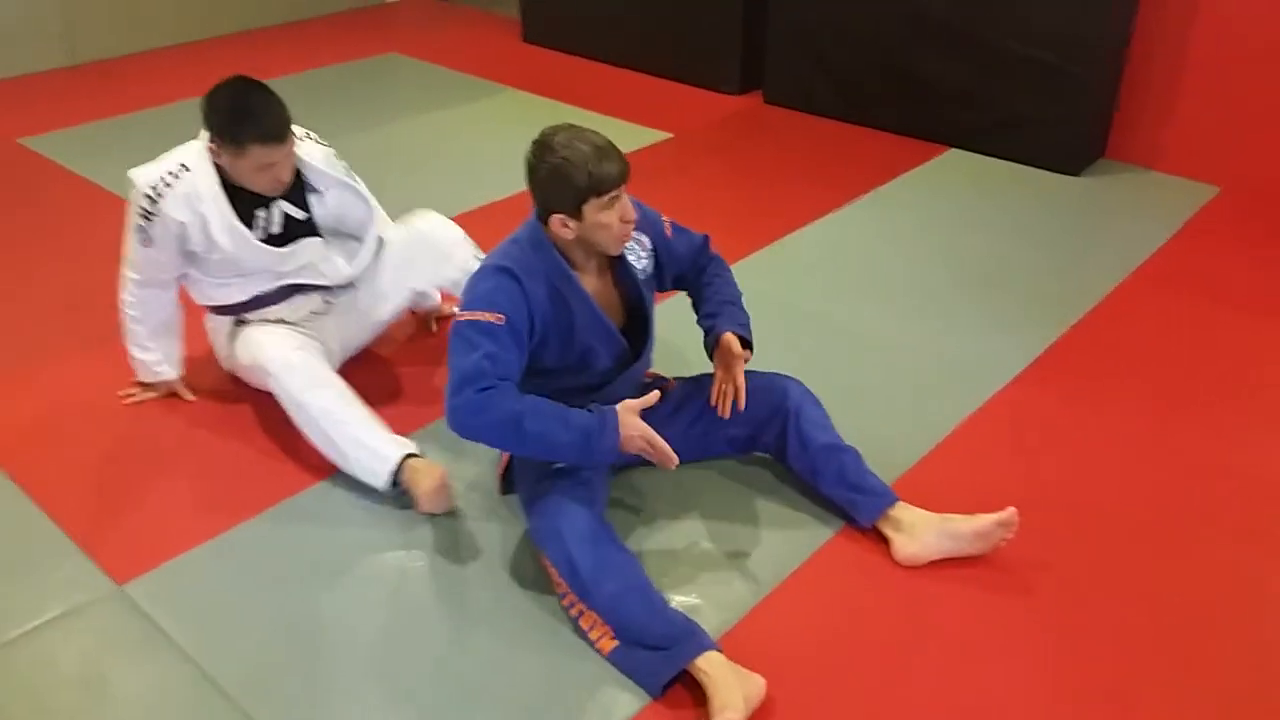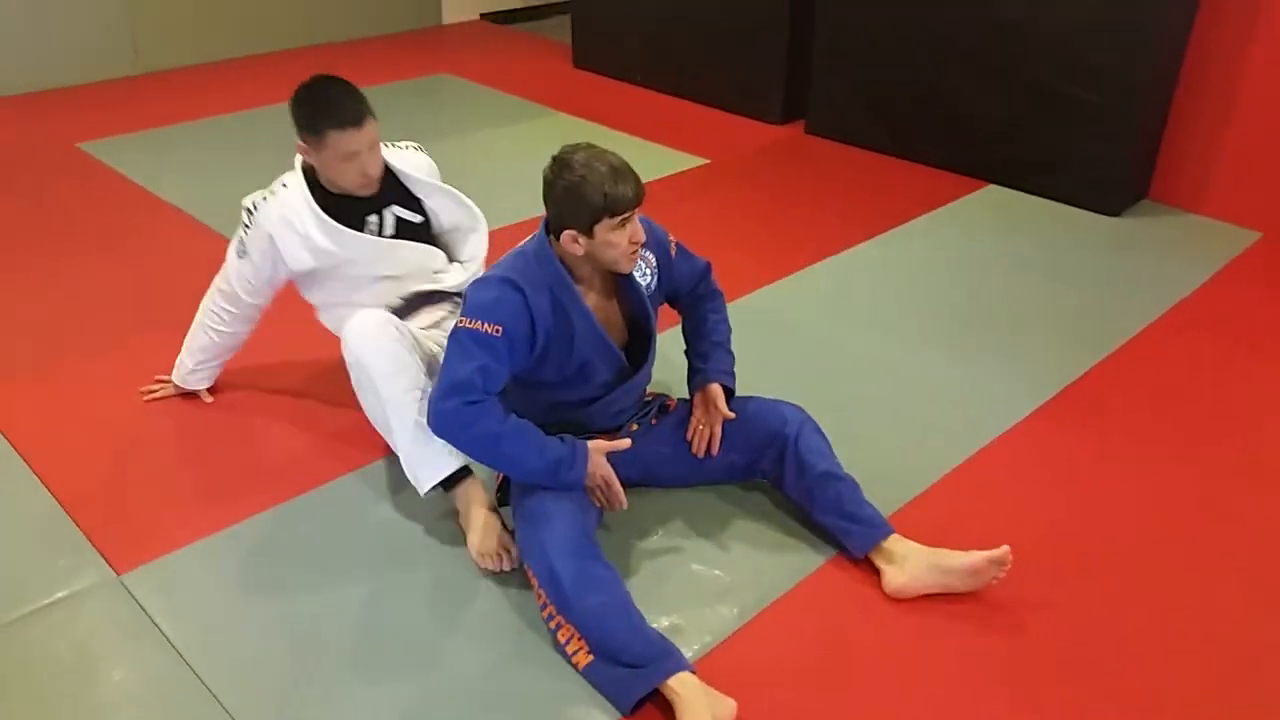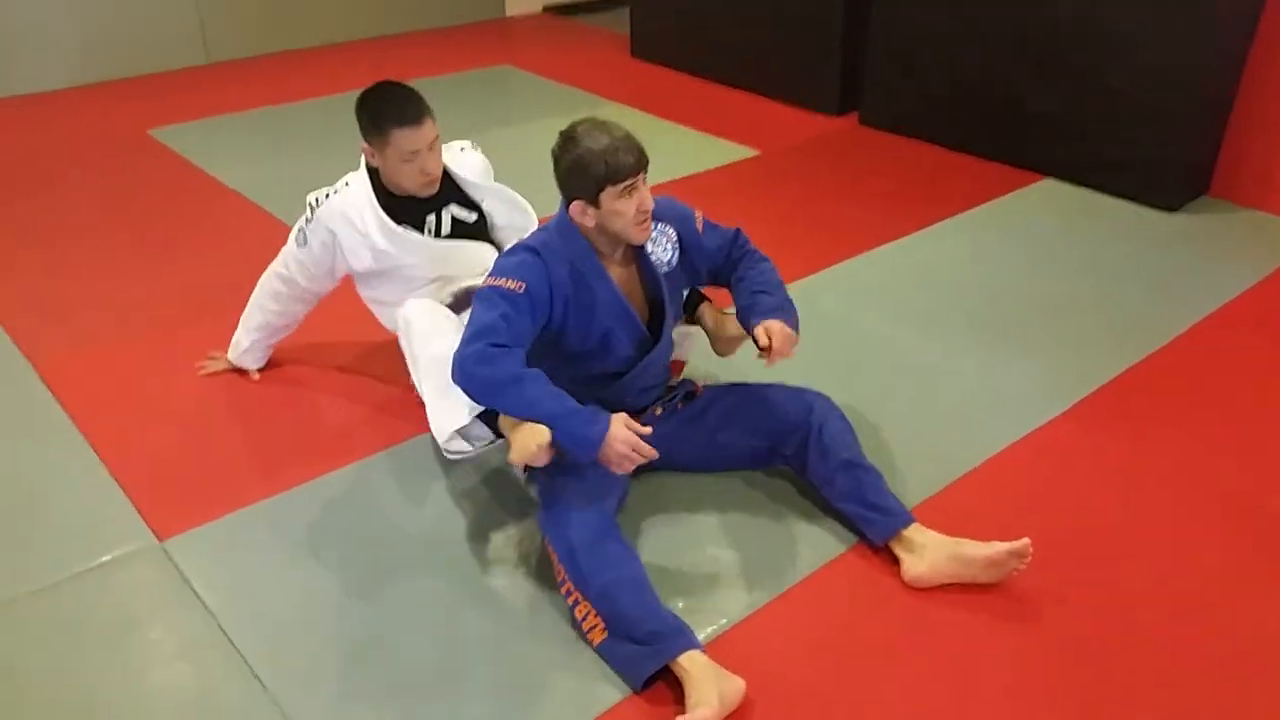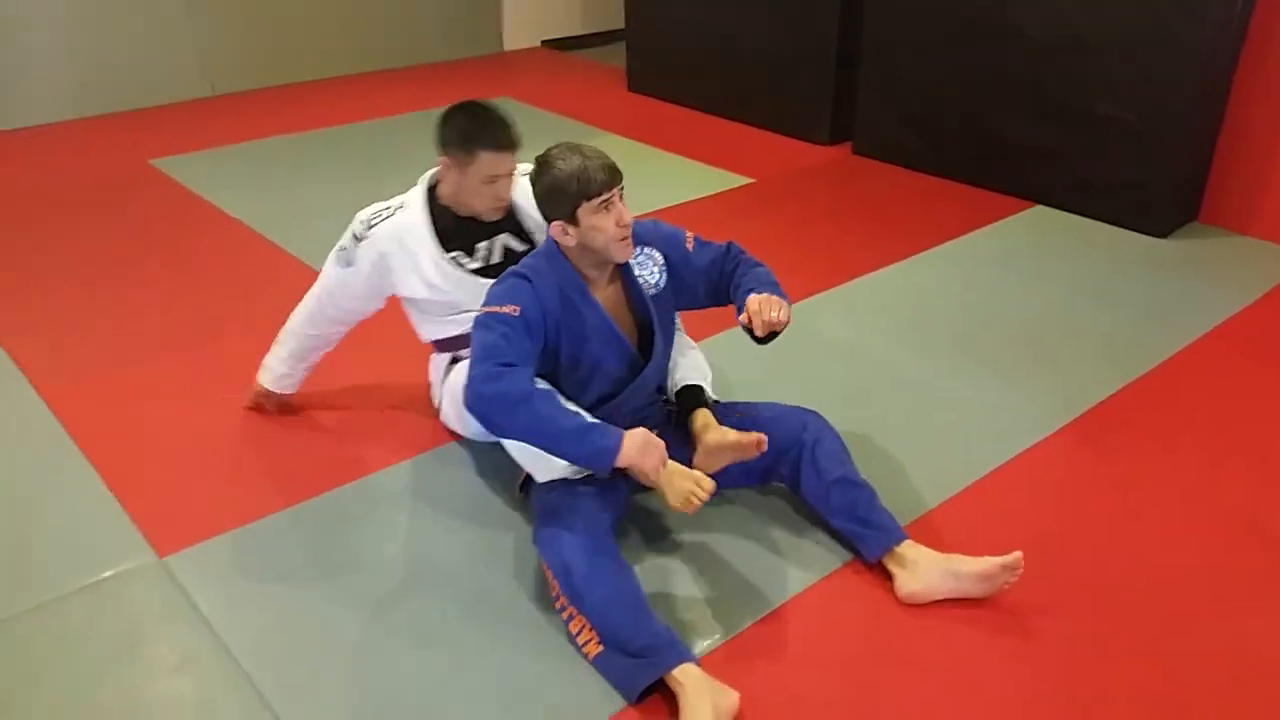
dt=0.5s
person 1, frame 1
left shoulder: (634, 228)
right shoulder: (505, 285)
left elbow: (702, 264)
right elbow: (473, 406)
left wrist: (724, 332)
right wrist: (600, 433)
left hip: (634, 406)
right hip: (558, 440)
left knee: (777, 398)
right knee: (570, 532)
left ankle: (901, 522)
person 1, frame 2
left shoulder: (643, 247)
right shoulder: (509, 296)
left elbow: (701, 291)
right elbow: (456, 410)
left wrist: (713, 377)
right wrist: (568, 463)
left hip: (635, 425)
right hip: (558, 457)
left knee: (781, 426)
right knee: (556, 546)
left ankle: (895, 554)
person 1, frame 3
left shoulder: (665, 222)
right shoulder: (536, 266)
left elbow: (738, 256)
right elbow: (479, 362)
left wrist: (769, 311)
right wrist: (588, 432)
left hip: (663, 408)
right hip: (584, 435)
left knee: (804, 414)
right knee: (574, 522)
left ankle: (914, 544)
person 1, frame 4
left shoulder: (651, 245)
right shoulder: (525, 294)
left elbow: (730, 265)
right elbow: (491, 393)
left wrist: (764, 297)
right wrist: (607, 445)
left hip: (661, 426)
right hip: (580, 454)
left knee: (799, 431)
right knee: (568, 542)
left ankle: (907, 560)
person 2, frame 1
left shoulder: (310, 155)
right shoulder: (168, 195)
left elbow: (368, 226)
right elbow: (147, 285)
left wrist: (417, 289)
right wrist: (159, 369)
left hip: (342, 299)
right hip: (263, 327)
left knee: (428, 231)
right knee: (285, 362)
right ankle: (408, 469)
person 2, frame 2
left shoulder: (411, 164)
right shoulder: (279, 217)
left elbow: (466, 228)
right elbow: (235, 299)
right wrist: (192, 374)
right hip: (404, 349)
right knee: (369, 331)
right ankle: (468, 495)
person 2, frame 3
left shoulder: (465, 166)
right shoulder: (337, 215)
left elbow: (523, 236)
right elbow: (287, 284)
right wrist: (245, 352)
right hip: (449, 345)
right knee: (418, 316)
left ankle: (705, 319)
right ankle: (511, 427)
person 2, frame 4
left shoulder: (527, 192)
right shoulder: (389, 233)
right elbow: (328, 304)
right wrist: (278, 373)
right hip: (474, 369)
left ankle: (701, 428)
right ankle: (645, 465)
